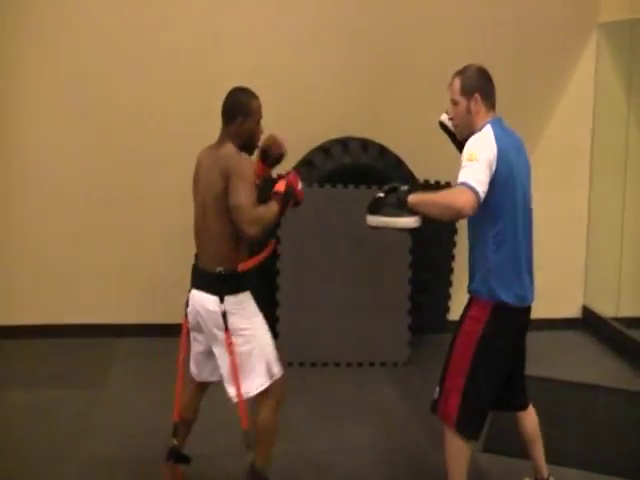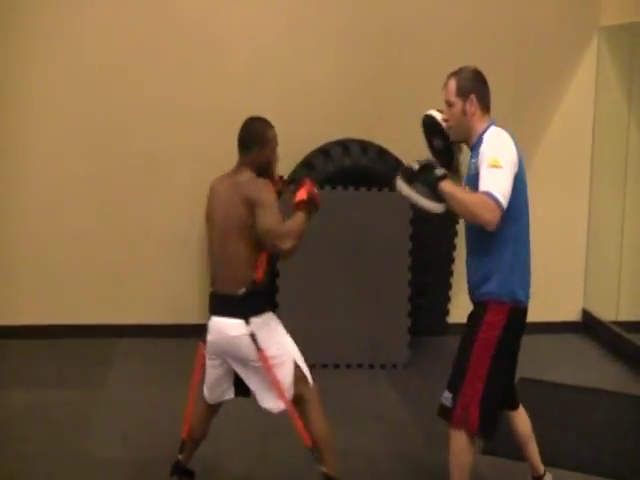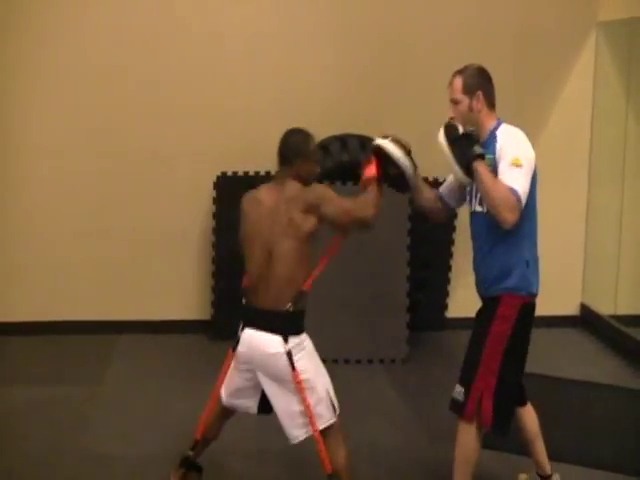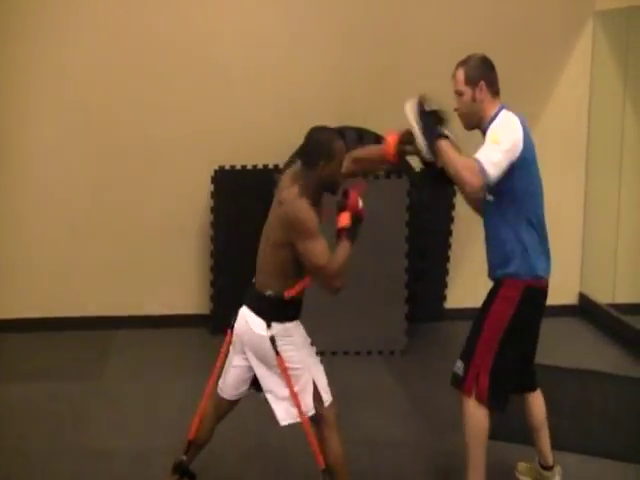
dt=0.2s
person 1, frame 1
left shoulder: (483, 143)
right shoulder: (511, 142)
left elbow: (463, 203)
left wrist: (408, 199)
left hip: (493, 296)
right hip: (518, 294)
left knee: (454, 406)
right knee: (515, 395)
person 1, frame 2
left shoulder: (496, 145)
right shoulder: (484, 148)
left elbow: (487, 215)
right elbow: (479, 207)
left wrist: (439, 181)
right wrist: (447, 170)
left hip: (500, 296)
right hip: (506, 294)
left knee: (462, 408)
right knee: (502, 396)
person 1, frame 3
left shoulder: (512, 142)
right shoulder: (478, 148)
left elbow: (508, 214)
right elbow: (438, 209)
left wrist: (475, 160)
right wrist: (408, 178)
left hip: (510, 291)
right hip: (498, 290)
left knee: (471, 402)
right knee: (509, 392)
person 1, frame 4
left shoulder: (508, 126)
right shoulder: (496, 130)
left elbow: (472, 181)
right elbow: (487, 204)
left wrist: (438, 136)
right wrist: (439, 150)
left hip: (518, 278)
right hip: (525, 275)
left knee: (475, 382)
right knee: (522, 378)
person 2, frame 1
left shoulder: (207, 156)
right shoulder: (236, 161)
right elbow: (250, 225)
right wrist: (283, 194)
left hip: (200, 290)
right hip: (229, 296)
left knee: (199, 380)
right knee: (269, 391)
person 2, frame 2
left shoulder: (218, 186)
right shoulder: (255, 188)
right elbow: (282, 242)
left wrist: (281, 196)
right wrist: (304, 205)
left hip: (219, 316)
right hip: (250, 318)
left knee: (210, 400)
right knee: (307, 396)
person 2, frame 3
left shoulder: (250, 200)
right shoulder: (311, 197)
right elbow: (363, 215)
right wrist: (372, 177)
left hip: (250, 330)
right hip: (285, 338)
left knee: (227, 403)
right knee: (330, 428)
person 2, frame 4
left shoulder: (295, 174)
right shoulder: (298, 211)
left elbow: (350, 163)
right elbow: (333, 281)
left wrist: (394, 147)
right wrist: (348, 229)
left hip: (251, 313)
right hip: (277, 325)
left knee: (223, 399)
right knee: (324, 418)
